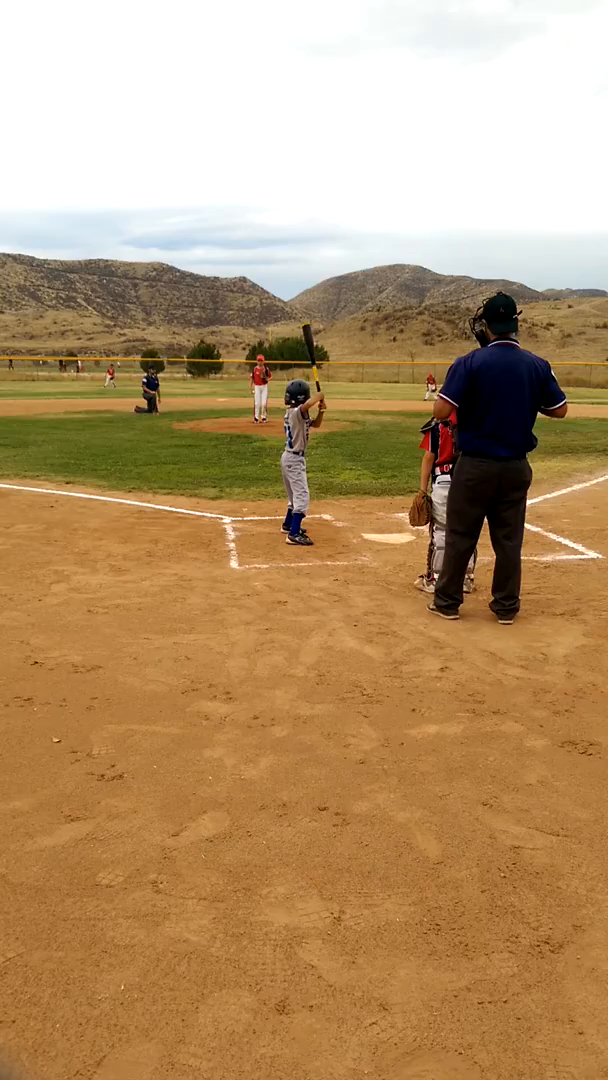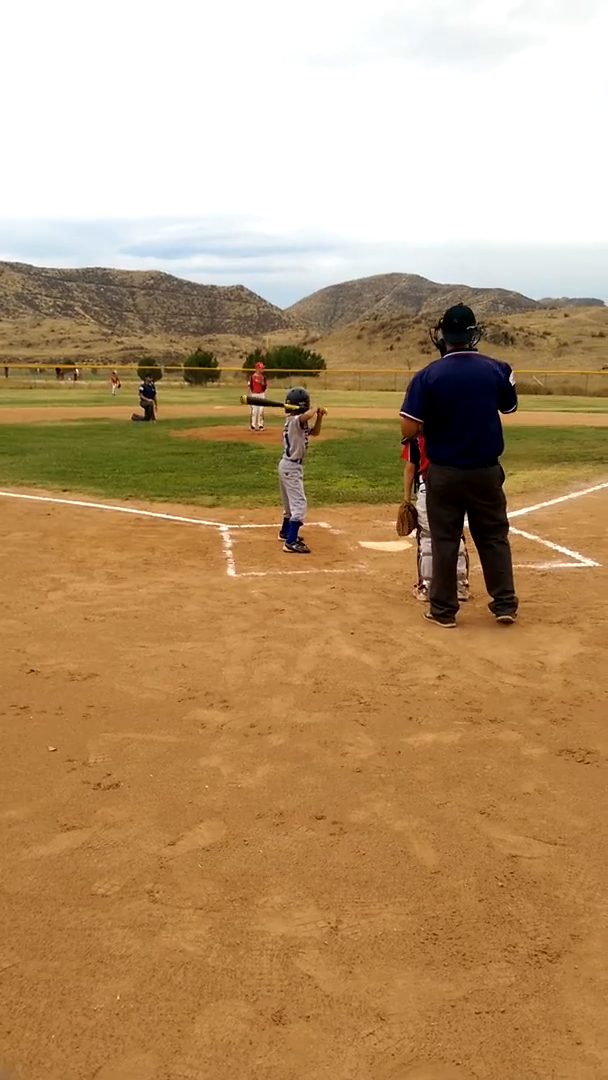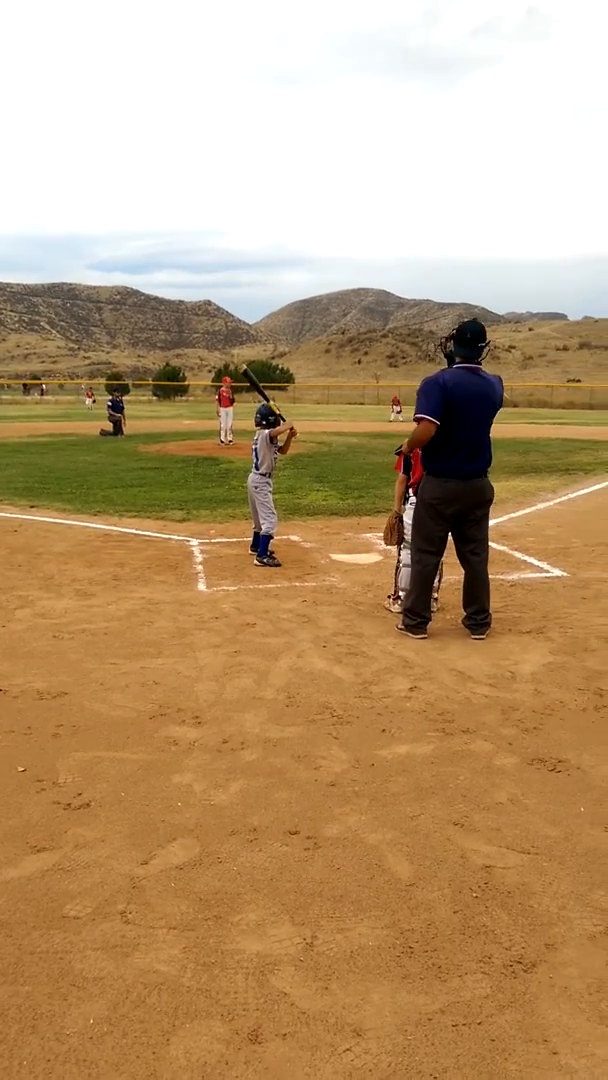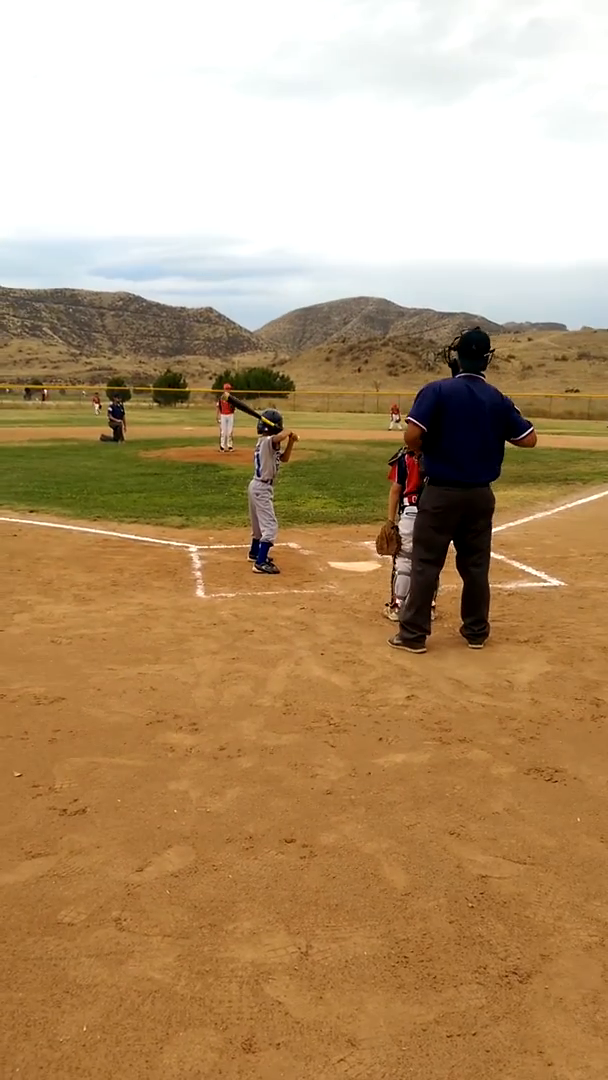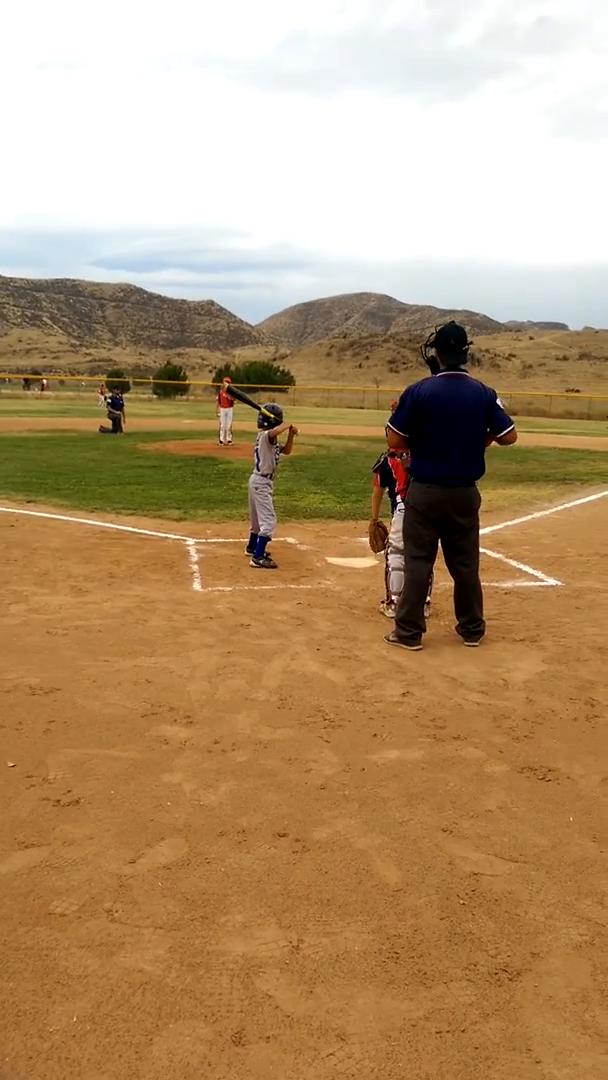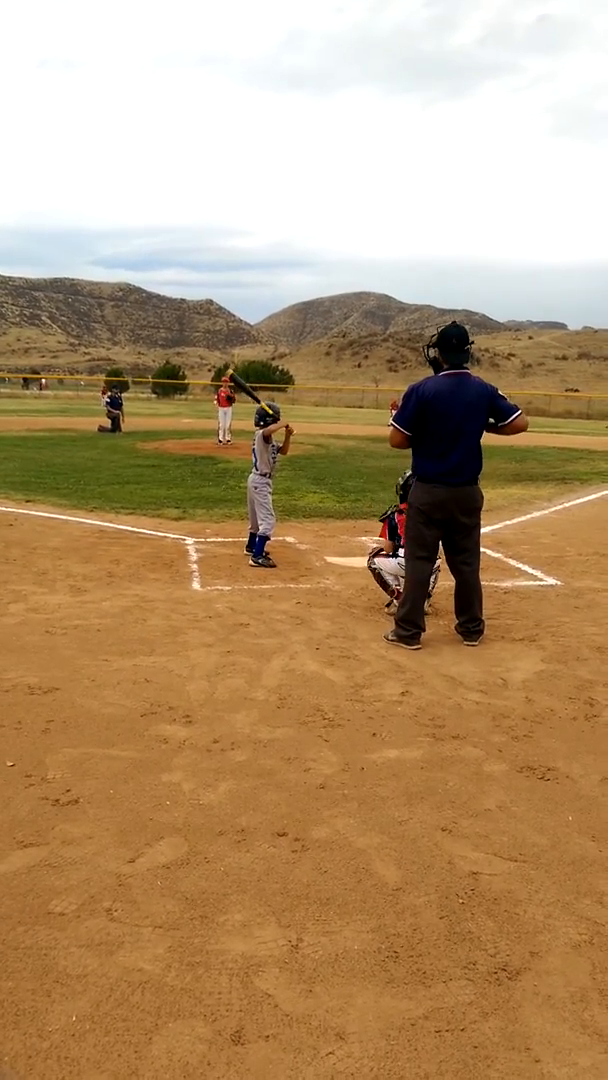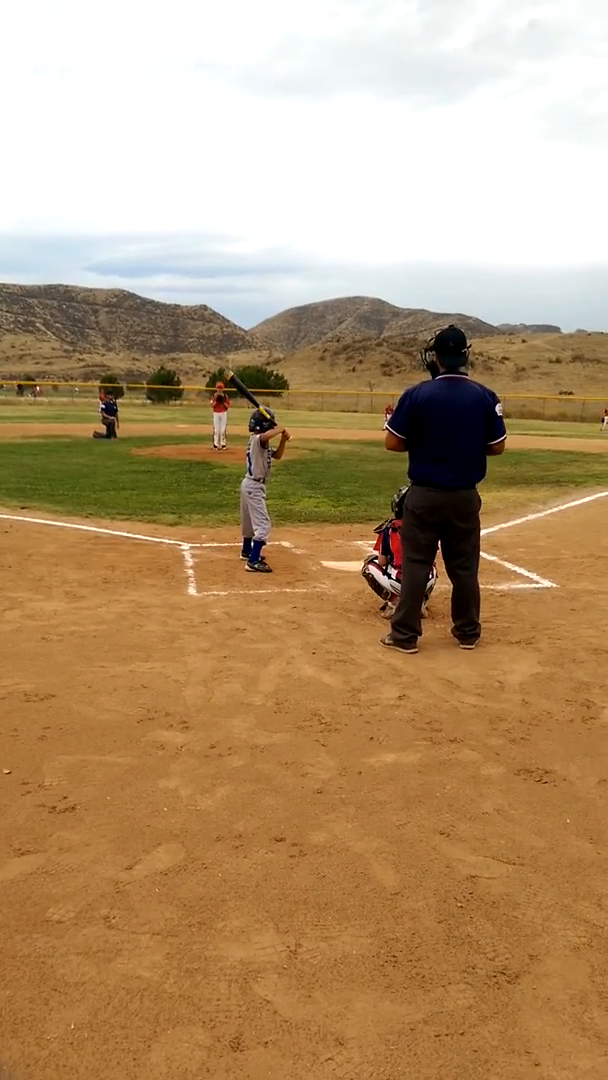
dt=0.7s
person 1, frame 1
left shoulder: (470, 362)
right shoulder: (537, 365)
left elbow: (441, 411)
right elbow: (559, 410)
left wrist: (457, 400)
left hip: (475, 465)
right hip: (515, 466)
left knee: (460, 536)
right knee: (509, 538)
left ankle: (447, 601)
right ankle: (507, 606)
person 1, frame 2
left shoulder: (428, 376)
right shoulder: (497, 369)
left elbow: (408, 429)
right elbow: (510, 408)
left hip: (445, 474)
right hip: (486, 472)
left knee: (445, 542)
right knee: (494, 538)
left ankle: (443, 610)
right ankle: (505, 603)
person 1, frame 3
left shoulder: (439, 382)
right shoulder: (493, 384)
left elbow: (426, 430)
left wrist: (409, 446)
left hip: (440, 484)
right hip: (478, 484)
left knee: (426, 554)
right knee: (475, 555)
left ankle: (415, 621)
right ankle: (478, 621)
person 1, frame 4
left shoulder: (437, 390)
right shoulder: (498, 399)
left elbow: (412, 435)
right elbow: (529, 438)
left wrist: (424, 449)
left hip: (441, 493)
right hip: (480, 495)
left knee: (426, 565)
right knee: (476, 565)
left ankle: (413, 634)
right ankle: (476, 630)
person 1, frame 5
left shoulder: (418, 392)
right shoulder: (483, 394)
left elbow: (394, 441)
right elbow: (509, 436)
left hip: (425, 492)
right hip: (465, 492)
left knee: (418, 563)
right knee: (465, 563)
left ankle: (409, 632)
right ankle: (472, 629)
person 1, frame 6
left shoulder: (422, 390)
right shoulder: (484, 391)
left elbow: (397, 440)
right elbow: (520, 423)
right wrist: (484, 426)
left hip: (428, 491)
right hip: (467, 492)
left knee: (419, 561)
right knee: (467, 562)
left ankle: (408, 631)
right ankle: (471, 628)
person 1, frame 7
left shoulder: (417, 395)
right shoulder: (484, 396)
left elbow: (392, 443)
right elbow: (497, 447)
left hip: (424, 496)
right hip: (464, 496)
left knee: (415, 565)
right knee: (464, 567)
left ankle: (404, 635)
right ankle: (467, 632)
